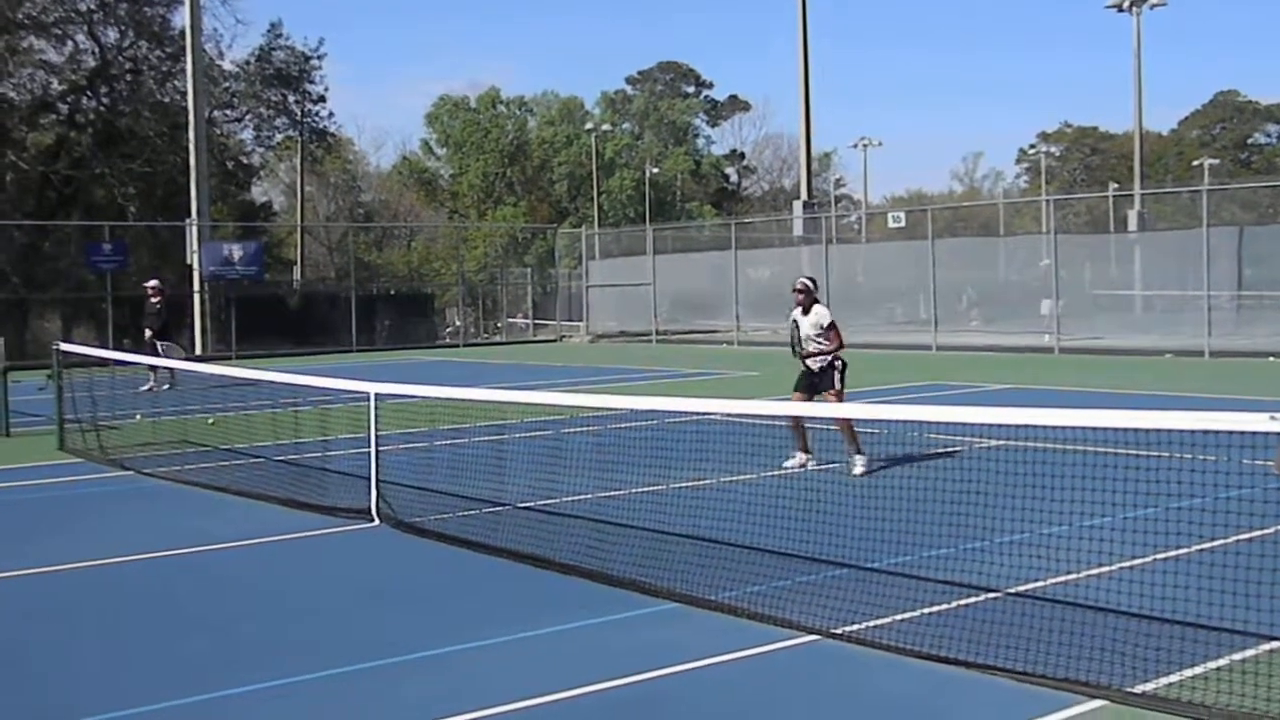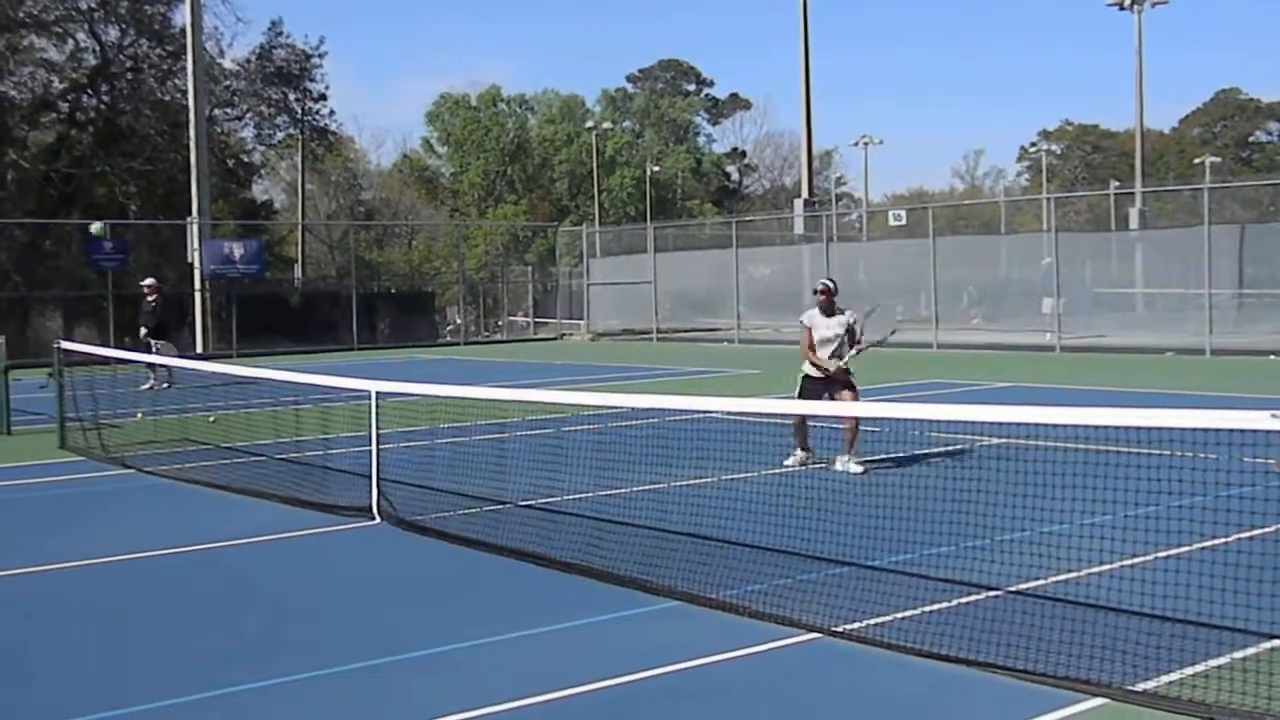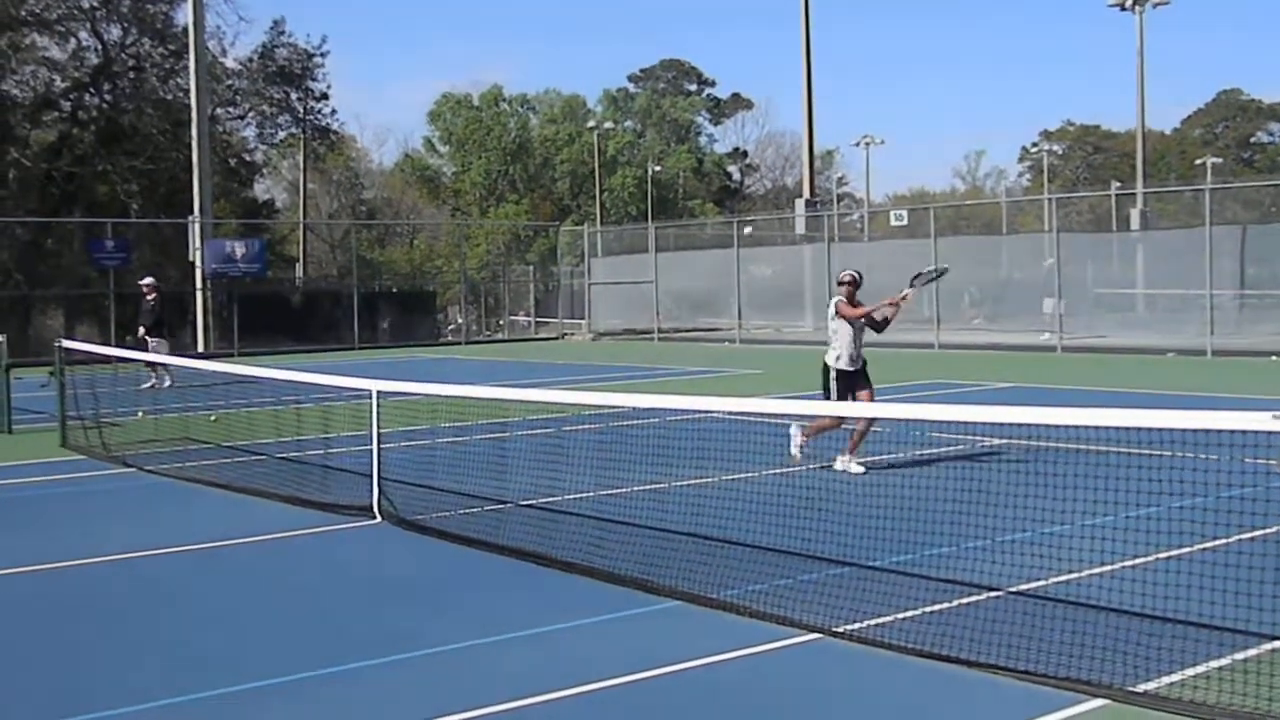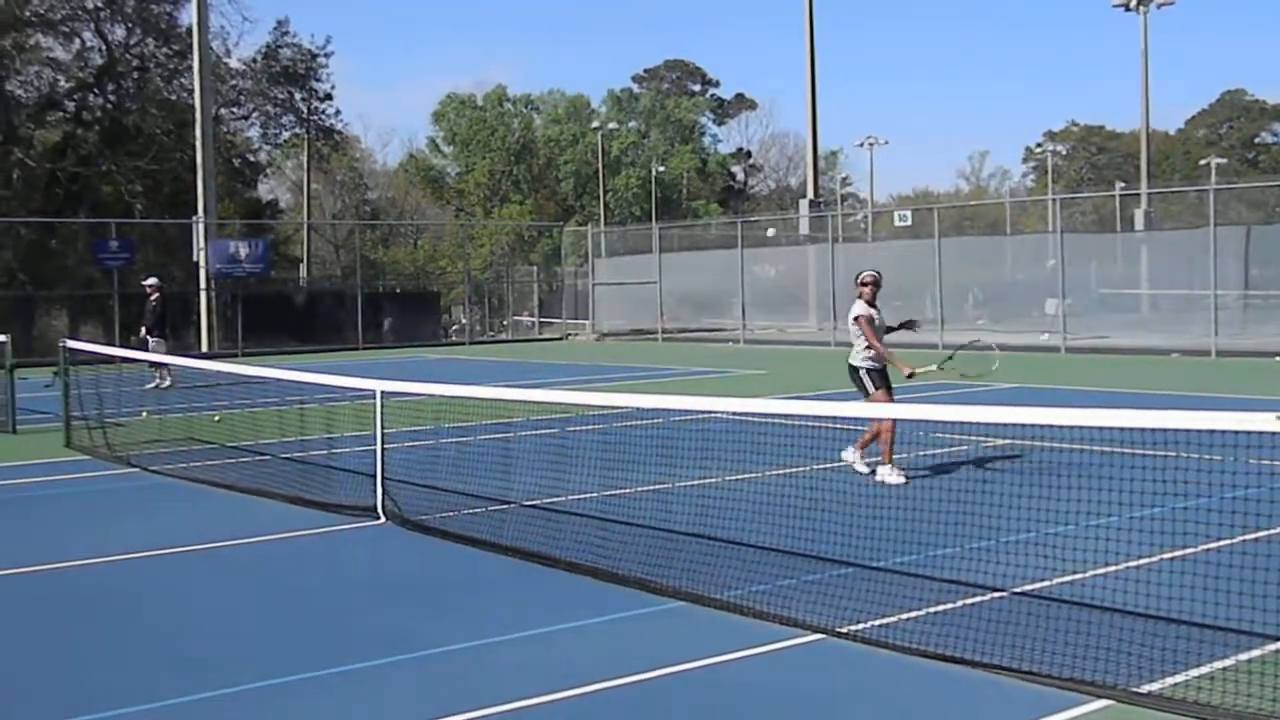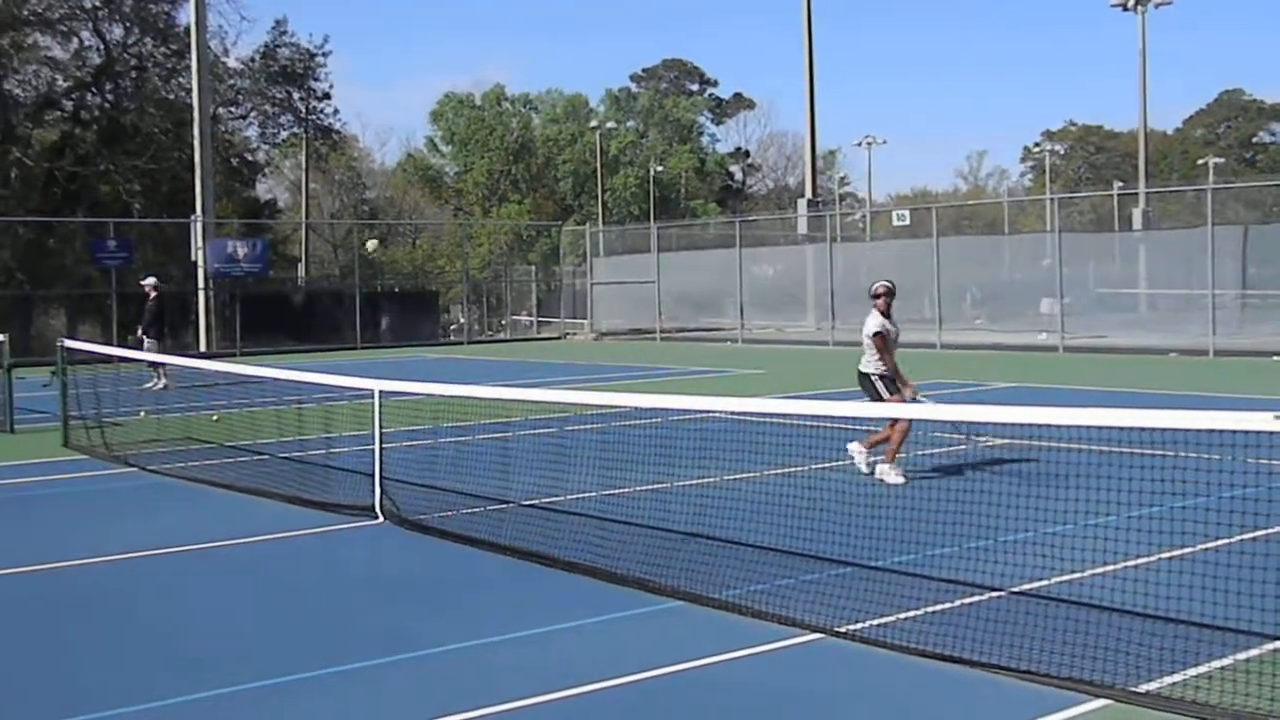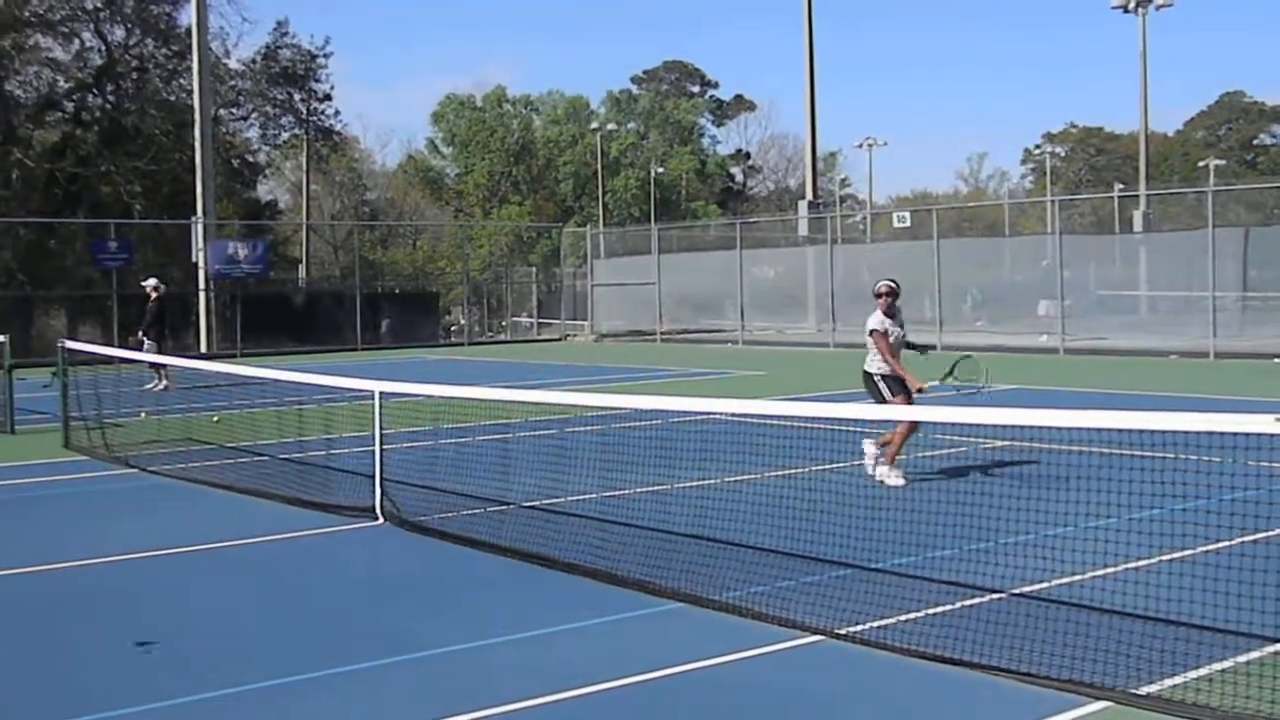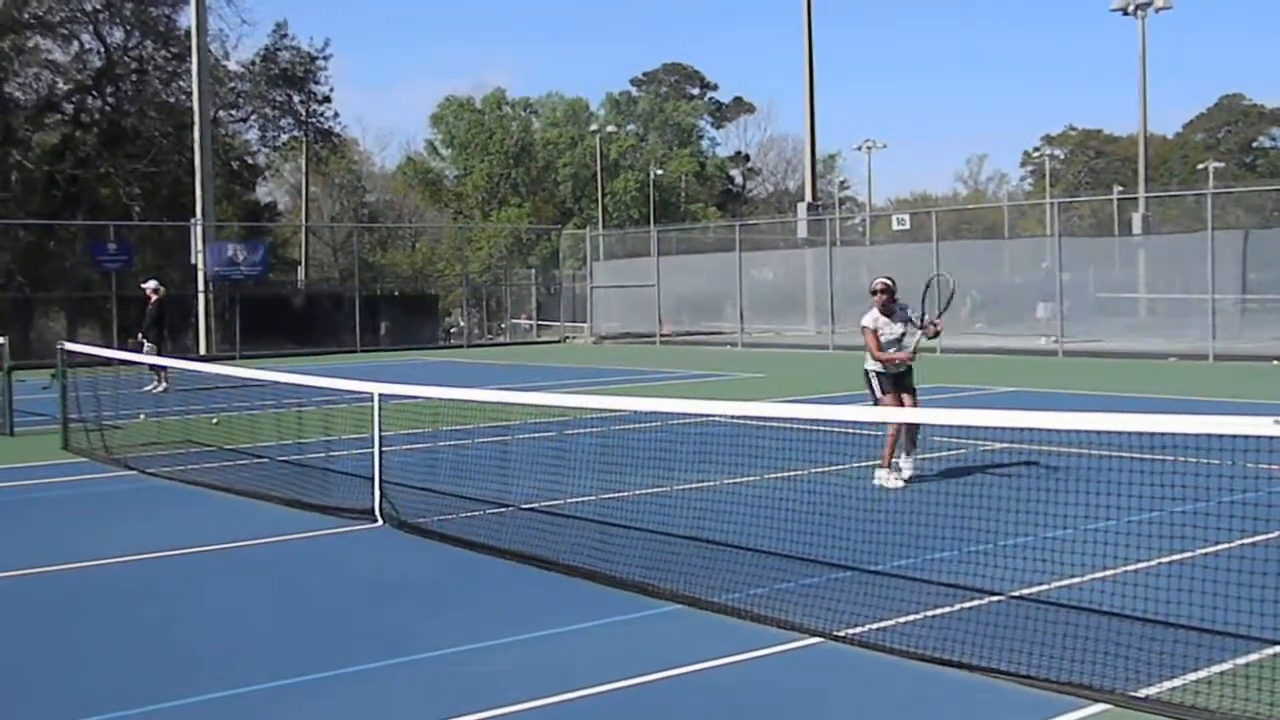
dt=0.2s
person 1, frame 1
left shoulder: (822, 313)
right shoulder: (795, 315)
left elbow: (838, 344)
left wrist: (813, 353)
right wrist: (801, 354)
left hip: (830, 367)
right hip: (810, 369)
left ankle: (858, 456)
right ankle: (803, 454)
person 1, frame 2
left shoulder: (847, 317)
right shoulder: (809, 317)
left elbow: (853, 345)
right elbow: (807, 352)
left wrist: (855, 351)
right wrist: (829, 368)
left hip: (840, 374)
right hip: (813, 375)
right knee: (799, 420)
left ankle: (845, 458)
right ankle: (803, 451)
person 1, frame 3
left shoulder: (858, 304)
right shoulder: (838, 303)
left elbow: (878, 328)
right elbow: (855, 314)
left wrist: (890, 313)
right wrist: (887, 303)
left hip: (857, 367)
right hip: (836, 368)
left knee: (868, 415)
right knee: (835, 421)
left ankle: (846, 458)
right ankle: (802, 433)
person 1, frame 4
left shoulder: (872, 307)
right shoulder: (860, 311)
right elbow: (875, 344)
left wrist: (900, 326)
right wrist: (901, 366)
left hip: (876, 368)
right hip: (862, 369)
left knee: (886, 419)
right knee: (889, 417)
left ankle: (854, 452)
right ankle: (886, 467)
person 1, frame 5
left shoulder: (886, 316)
right shoulder: (876, 324)
right elbow: (887, 359)
right wrist: (906, 385)
left hip: (885, 375)
right hip: (873, 376)
left knee: (897, 425)
right knee: (905, 419)
left ankle: (861, 447)
right ankle: (886, 466)
person 1, frame 6
left shoulder: (896, 312)
right shoulder: (876, 323)
right elbow: (887, 358)
left wrist: (914, 346)
right wrist: (911, 380)
left hip: (893, 376)
right hip: (878, 376)
left knee: (912, 424)
right knee: (908, 421)
left ankle: (874, 446)
right ankle: (885, 468)
person 1, frame 7
left shoulder: (902, 310)
right shoulder: (870, 319)
left elbow: (929, 333)
right elbow: (876, 353)
left wrist: (933, 327)
right wrist: (897, 356)
left hip: (901, 372)
right hip: (878, 373)
left ankle: (907, 457)
right ankle: (884, 471)
